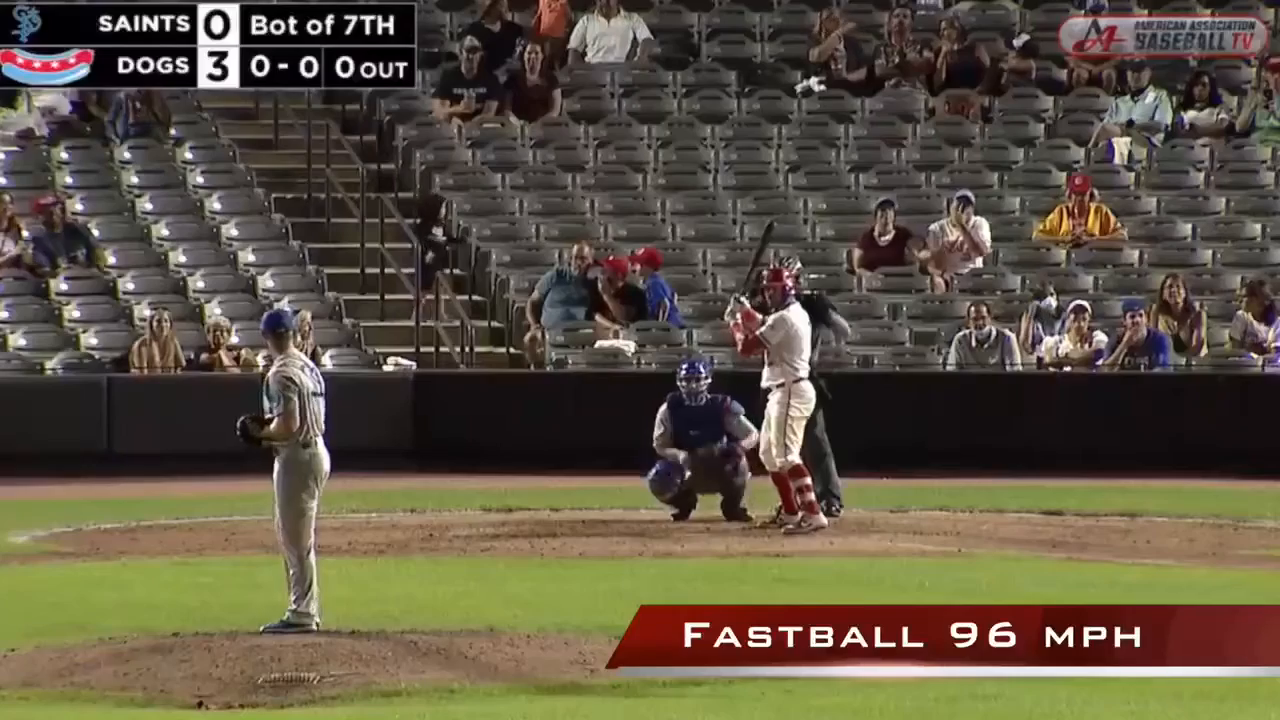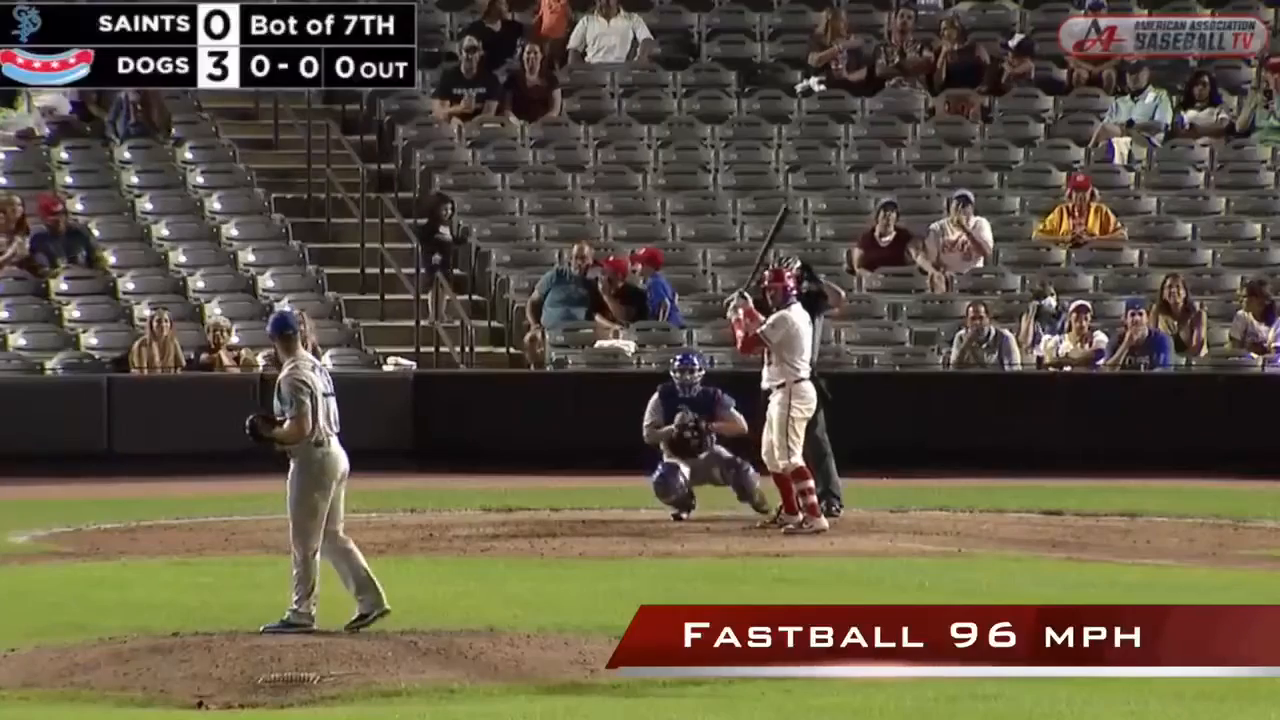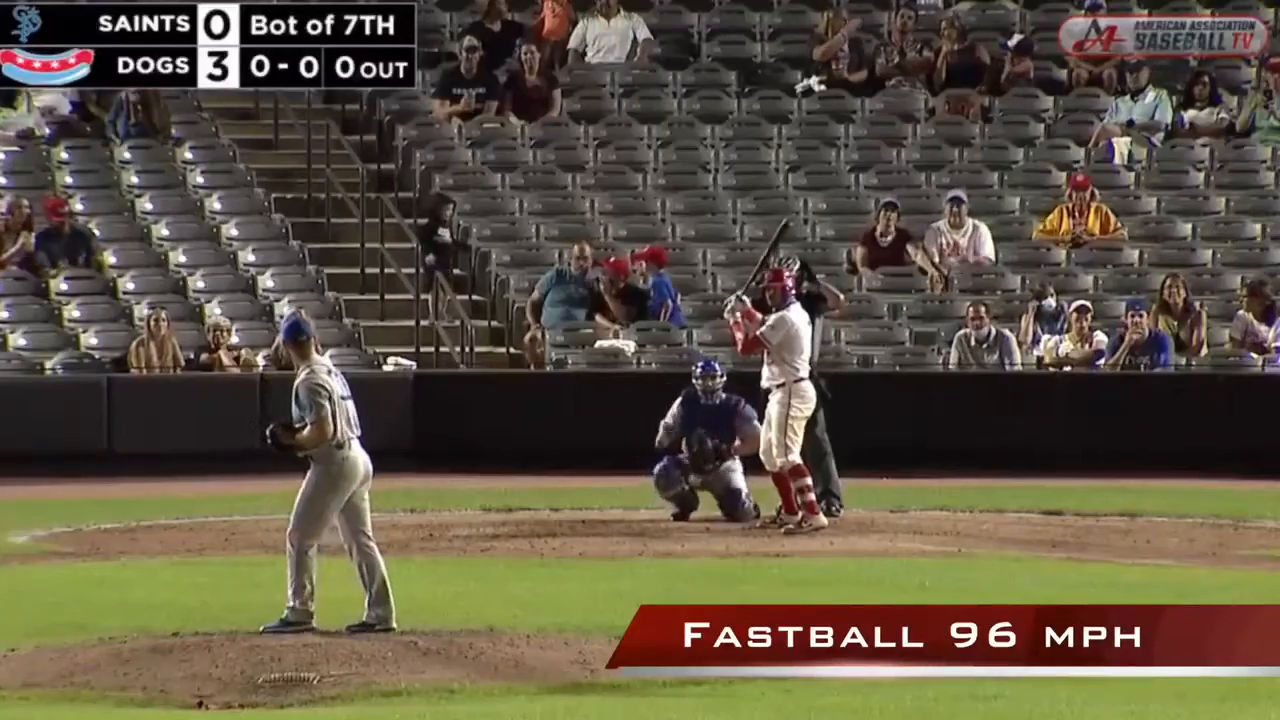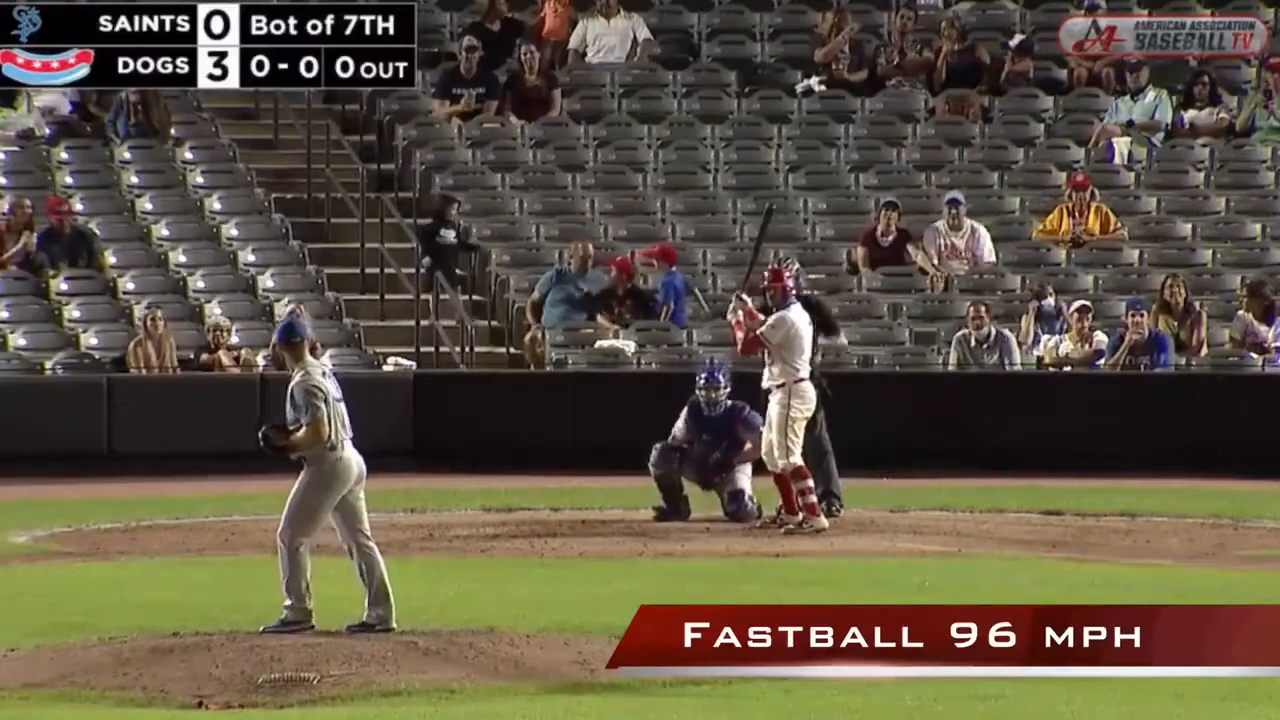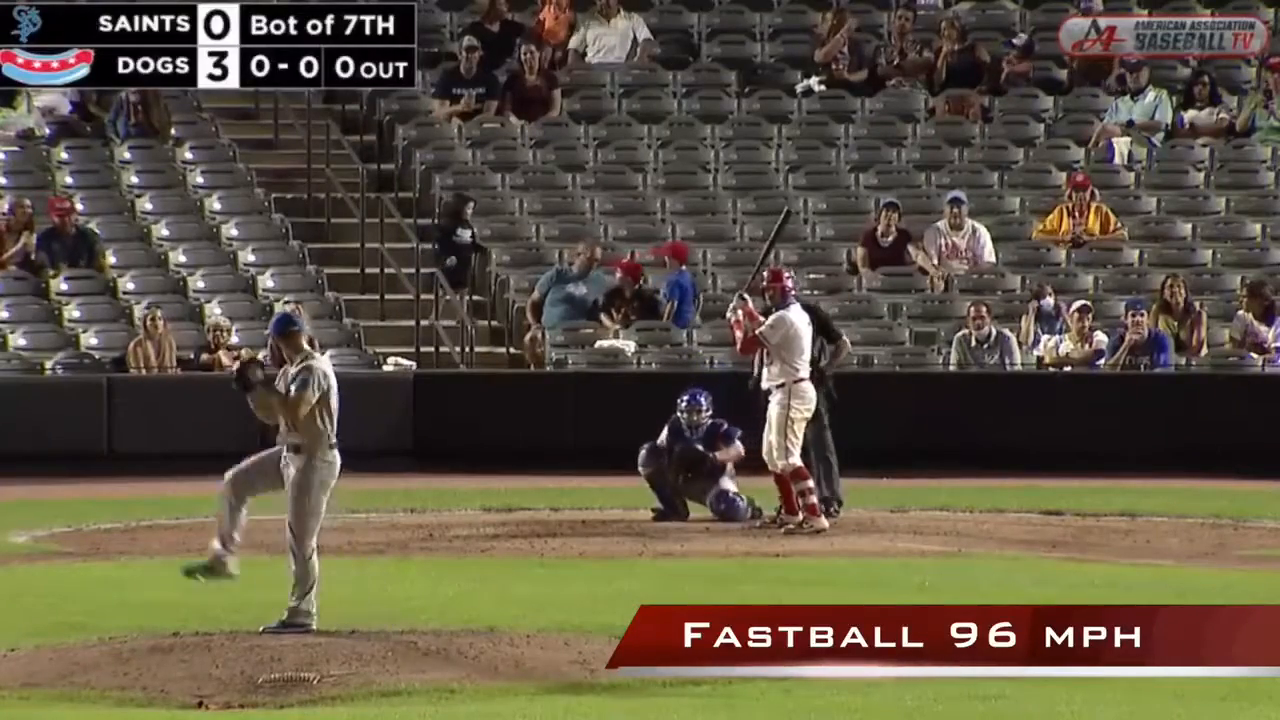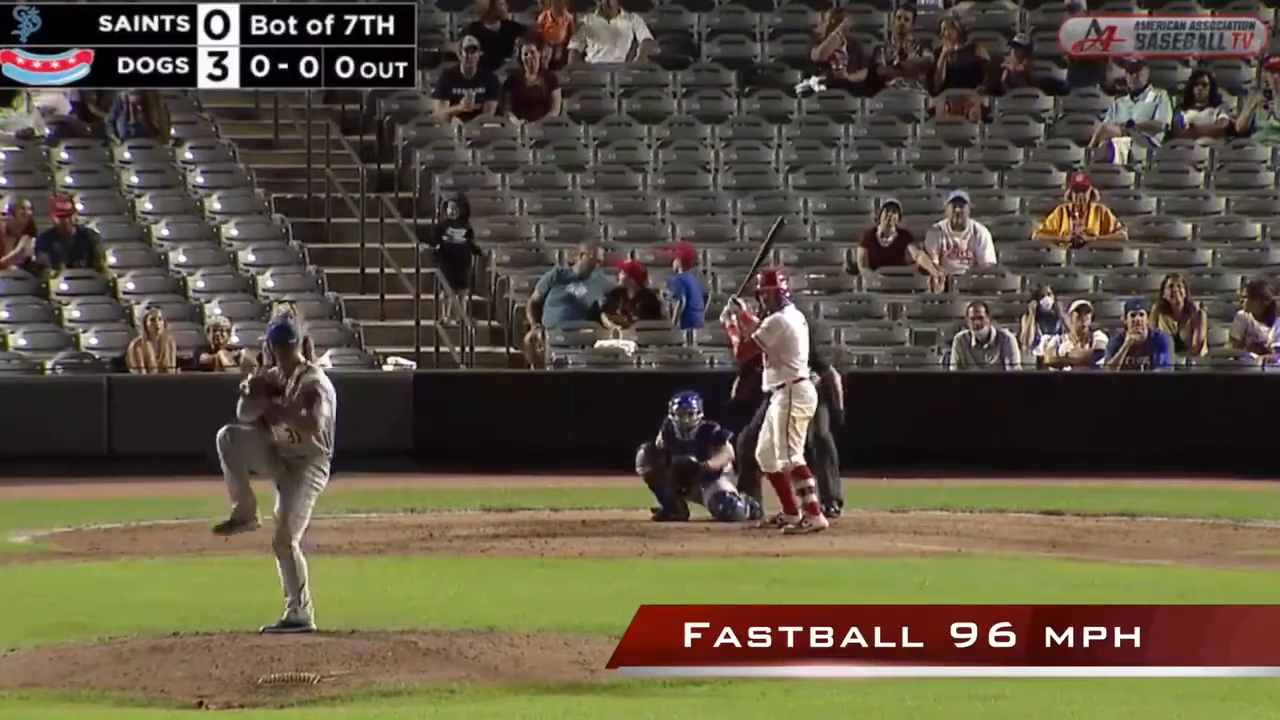
dt=0.4s
person 1, frame 1
left shoulder: (280, 373)
right shoulder: (309, 366)
left elbow: (288, 425)
left wrist: (261, 432)
right wrist: (269, 427)
left hip: (298, 459)
right hip: (316, 453)
left knee: (295, 540)
right knee: (293, 535)
left ankle: (301, 614)
right ankle: (306, 608)
person 1, frame 2
left shoulder: (292, 375)
right shoulder: (317, 367)
left elbow: (301, 428)
left wrist: (272, 432)
right wrist: (280, 427)
left hip: (313, 460)
right hip: (334, 454)
left knee: (304, 542)
right knee: (332, 536)
left ankle: (301, 615)
right ankle: (371, 600)
person 1, frame 3
left shoulder: (308, 380)
right shoulder: (331, 370)
left elbow: (322, 431)
left wrist: (292, 440)
right wrist: (298, 434)
left hip: (334, 464)
right hip: (357, 458)
left knee: (300, 537)
right knee: (361, 540)
left ankle: (299, 614)
right ankle: (380, 614)
person 1, frame 4
left shoulder: (303, 382)
right shoulder: (323, 373)
left elbow: (318, 433)
left wrist: (286, 441)
right wrist: (290, 435)
left hip: (327, 465)
right hip: (349, 460)
left knee: (290, 536)
right knee: (358, 540)
left ankle: (298, 613)
right ankle: (381, 613)
person 1, frame 5
left shoulder: (313, 368)
right shoulder: (288, 370)
left elbow: (292, 410)
right elbow: (267, 414)
left wrist: (261, 385)
right wrist: (252, 387)
left hip: (316, 460)
right hip: (289, 454)
left knee: (301, 538)
right knee: (233, 483)
left ankle: (301, 615)
right ankle: (223, 559)
person 1, frame 6
left shoulder: (315, 382)
right shoulder: (272, 376)
left elbow: (311, 428)
right elbow: (244, 414)
left wrist: (274, 404)
right wrist: (253, 394)
left hip: (306, 467)
right hip: (277, 455)
left knee: (284, 540)
right knee: (230, 436)
left ankle: (300, 615)
right ankle: (244, 510)
person 2, frame 1
left shoulder: (784, 318)
right shoulder: (796, 313)
left elbow: (746, 347)
right elbow: (765, 330)
left wrist: (735, 321)
right wrist: (746, 311)
left hip: (790, 393)
right hip: (783, 393)
left knee: (786, 455)
right knee: (769, 454)
left ankle: (813, 515)
right ankle: (791, 513)
person 2, frame 2
left shoulder: (784, 317)
right shoulder: (797, 314)
left elbow: (745, 345)
right elbow: (766, 330)
left wrist: (737, 317)
right wrist: (748, 310)
left hip: (791, 394)
right hip: (783, 394)
left knee: (789, 457)
right knee: (772, 456)
left ankle: (815, 518)
right ankle: (791, 513)
person 2, frame 3
left shoulder: (784, 318)
right shoulder: (796, 314)
left elbow: (746, 347)
right elbow: (765, 328)
left wrist: (734, 320)
right wrist: (746, 310)
left hip: (791, 393)
right hip: (782, 393)
left knee: (787, 456)
right knee: (770, 455)
left ankle: (813, 515)
right ankle: (791, 513)
person 2, frame 4
left shoulder: (784, 318)
right shoulder: (798, 314)
left elbow: (746, 347)
right elbow: (766, 329)
left wrist: (736, 320)
right wrist: (747, 310)
left hip: (790, 394)
right hip: (784, 393)
left knee: (788, 457)
right knee: (772, 455)
left ankle: (814, 516)
right ankle: (791, 513)
person 2, frame 5
left shoulder: (783, 318)
right shoulder: (797, 314)
left elbow: (744, 347)
right elbow: (767, 333)
left wrist: (736, 319)
right wrist: (748, 311)
left hip: (790, 394)
right hip: (786, 393)
left knee: (787, 457)
right knee: (773, 455)
left ankle: (814, 516)
right ankle: (791, 513)
person 2, frame 6
left shoulder: (779, 320)
right shoulder: (792, 315)
left elbow: (742, 352)
right elbow: (762, 332)
left wrist: (730, 324)
right wrist: (742, 315)
left hip: (792, 394)
right hip: (788, 393)
left knee: (789, 456)
right knee: (766, 455)
left ankle: (813, 515)
right ankle: (791, 513)
